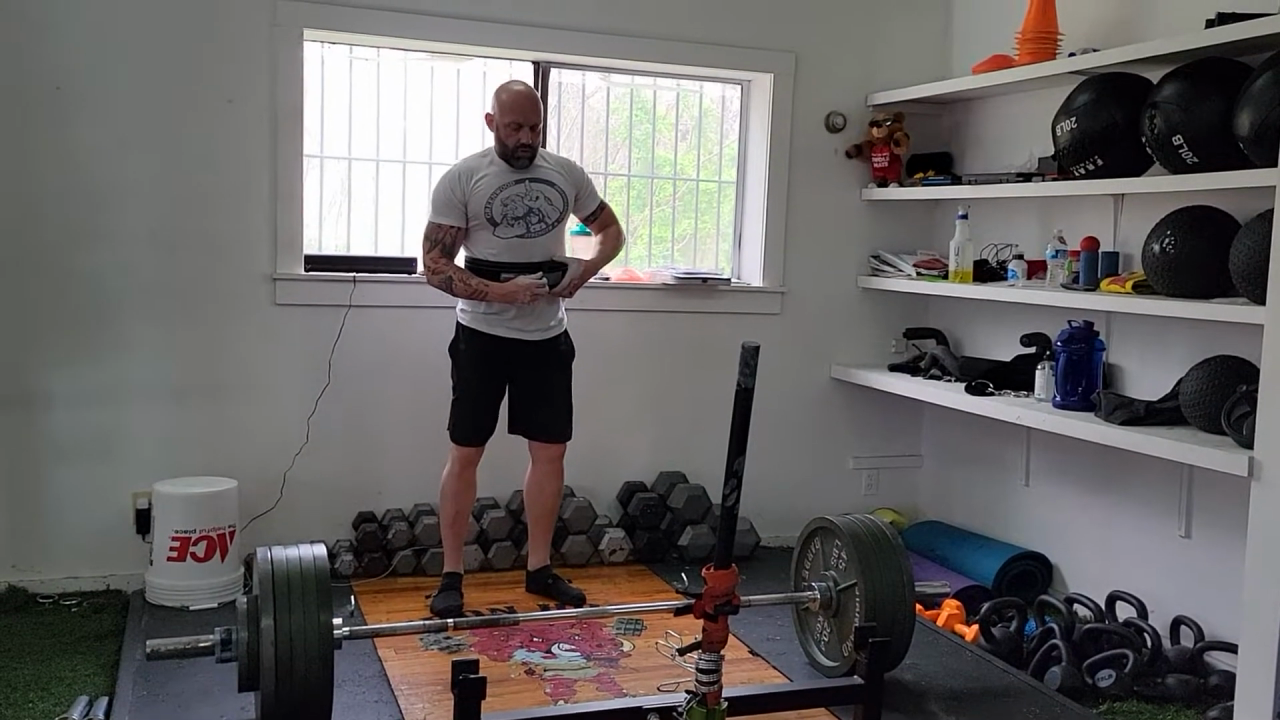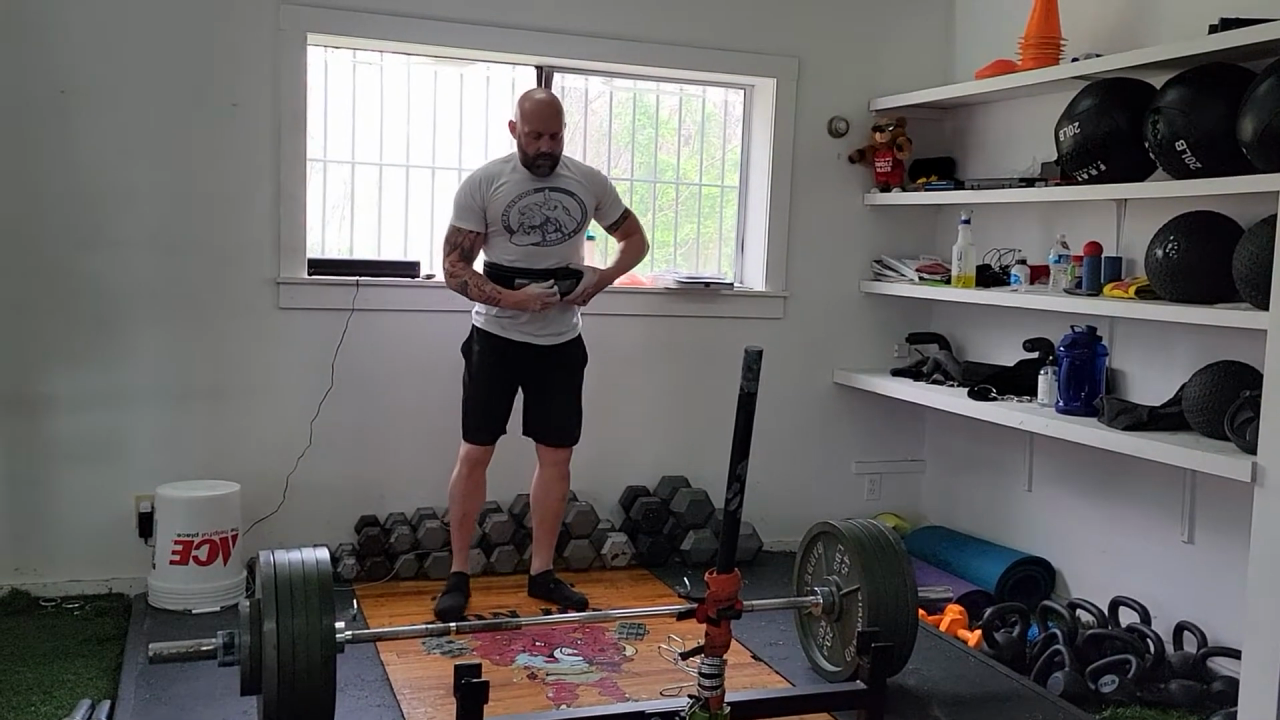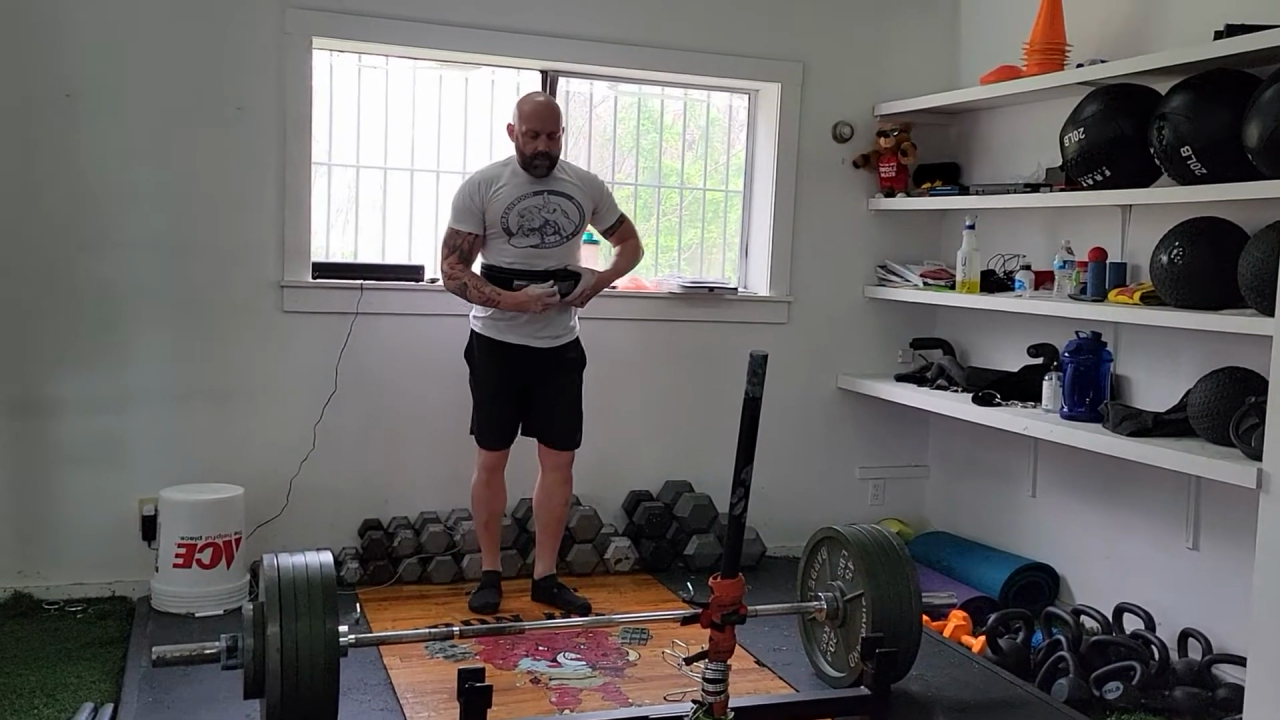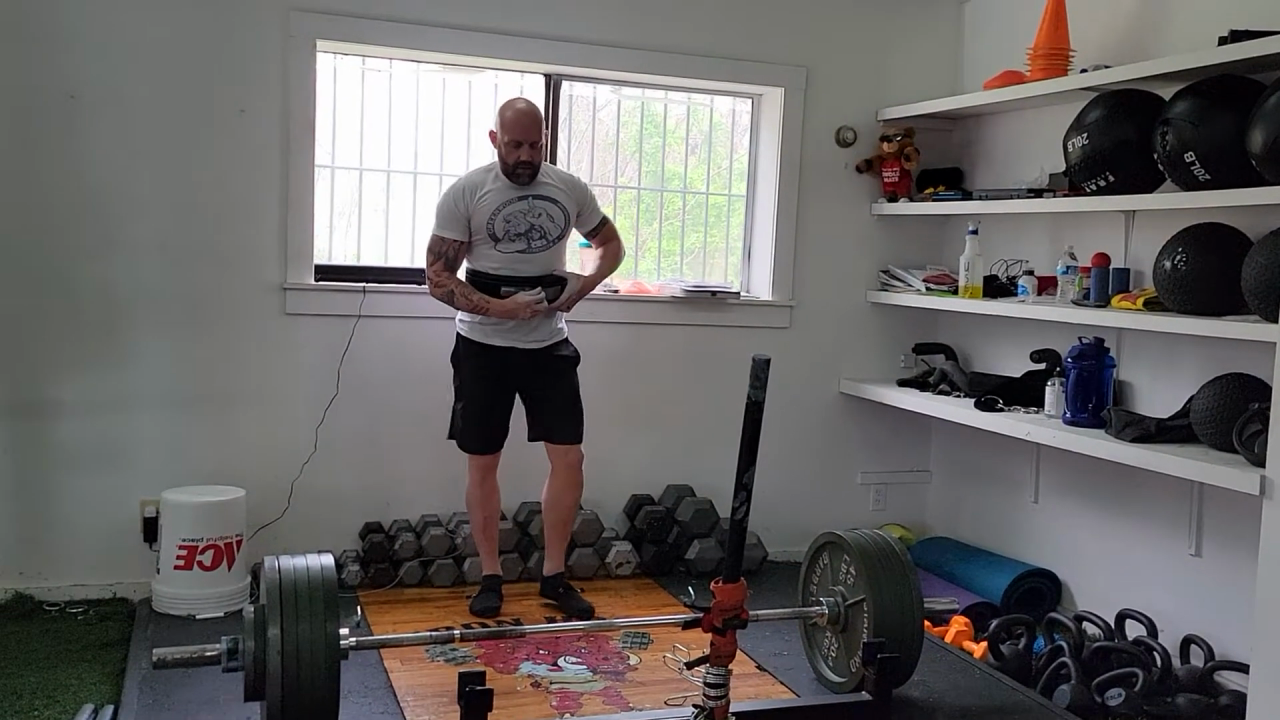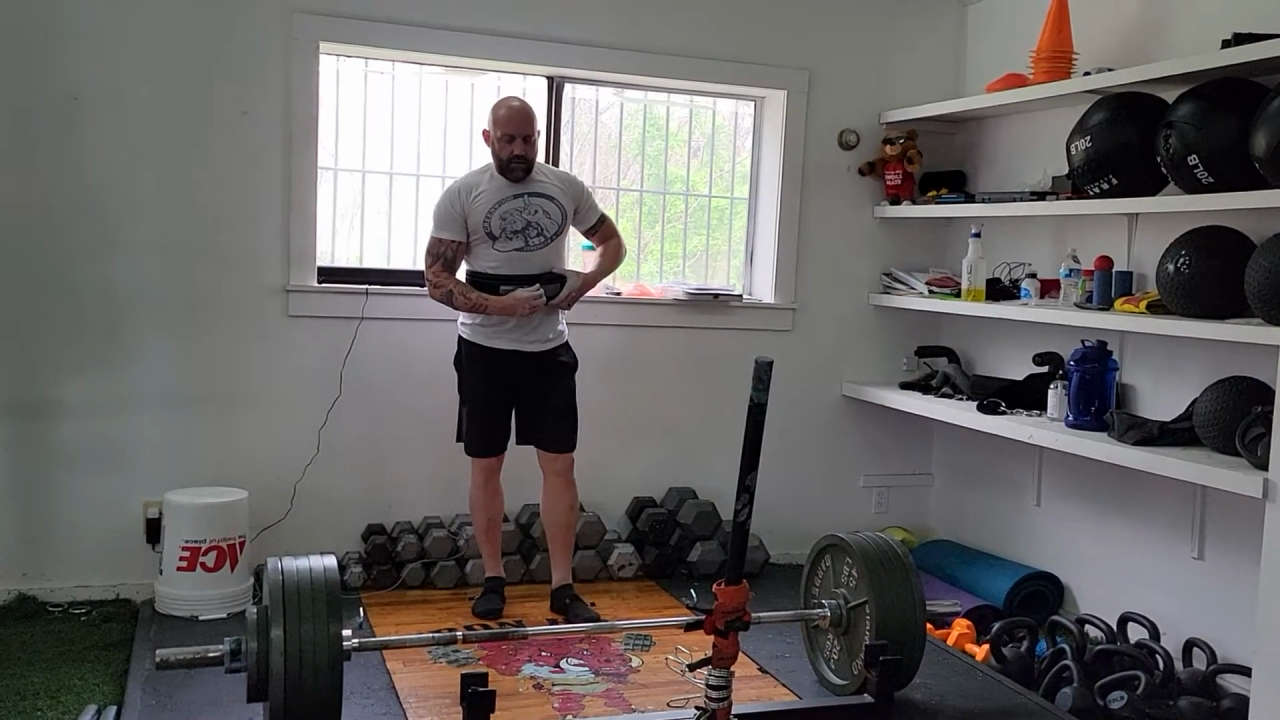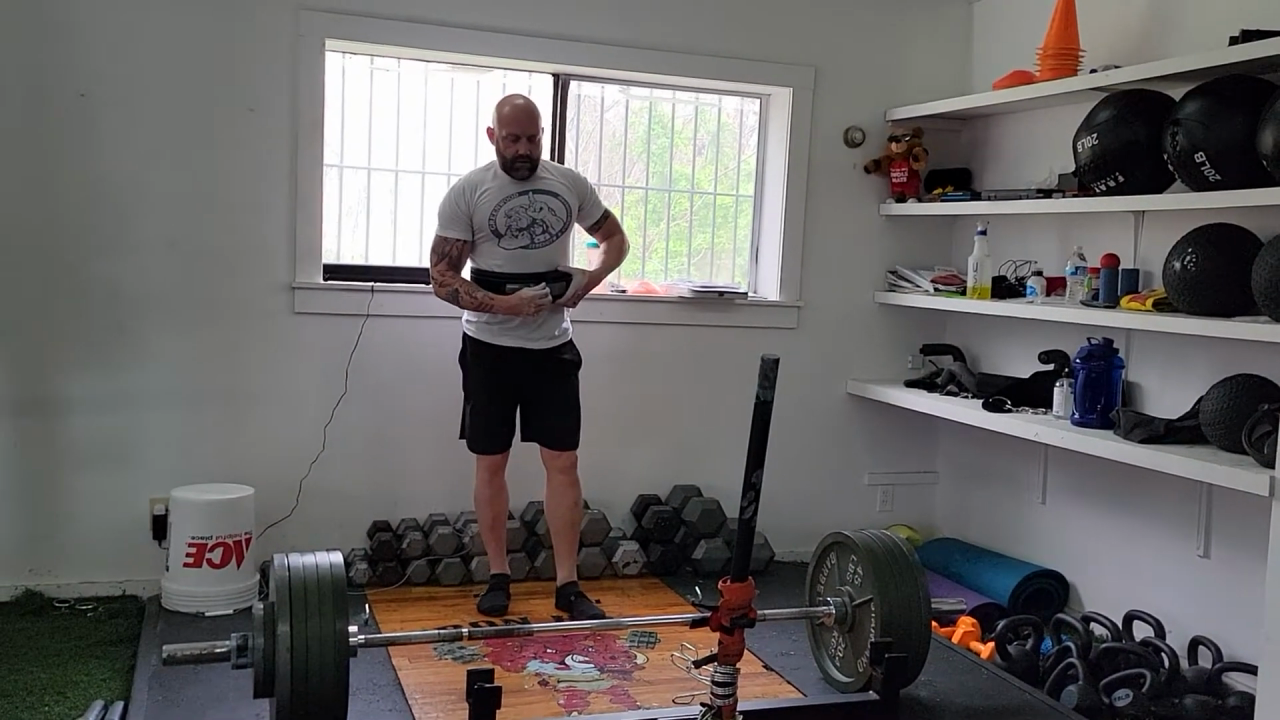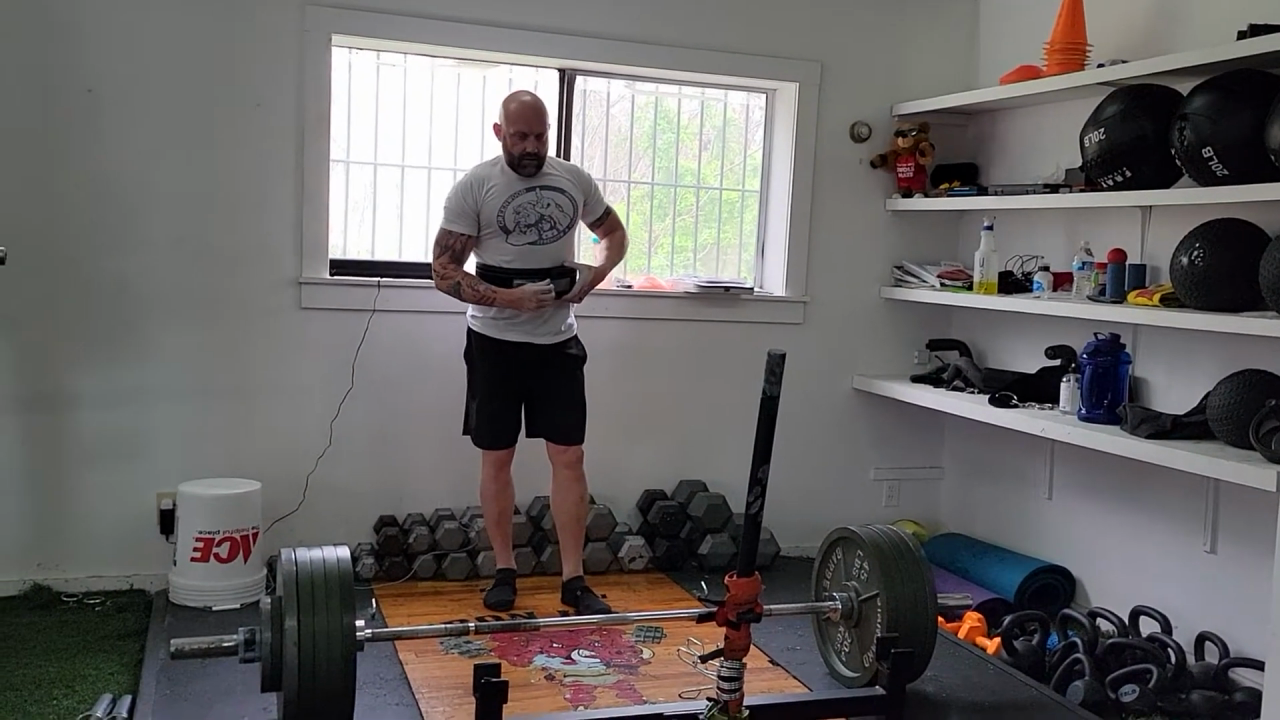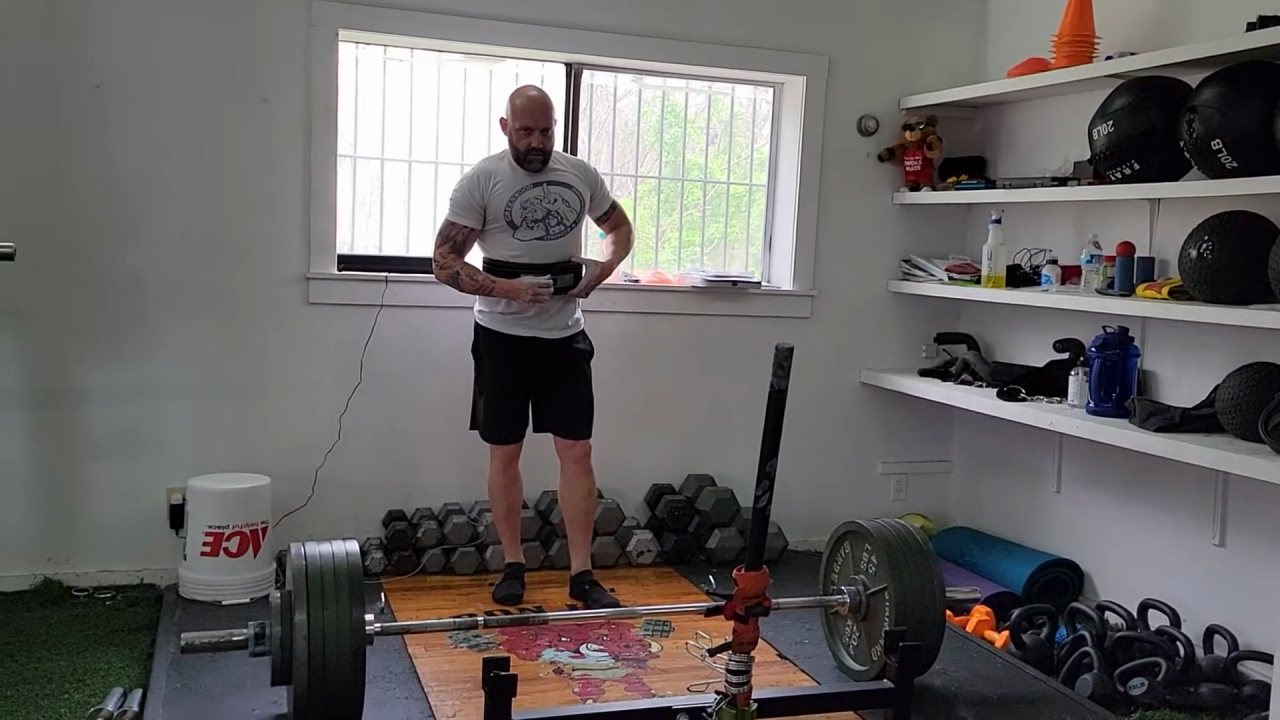
dt=0.3s
person 1, frame 1
left shoulder: (567, 173)
right shoulder: (462, 179)
left elbow: (612, 229)
right elbow: (436, 265)
left wrist: (587, 268)
right wrist: (500, 293)
left hip: (548, 337)
right hip: (484, 335)
left knee: (549, 452)
right knee: (465, 453)
left ankle: (540, 568)
right ankle: (451, 575)
person 1, frame 2
left shoulder: (590, 182)
right shoulder: (483, 183)
left elbow: (636, 239)
right elbow: (455, 268)
left wrist: (602, 278)
right wrist: (512, 299)
left hip: (560, 341)
right hip: (496, 337)
left knee: (556, 457)
right knee: (475, 453)
left ankle: (542, 572)
right ankle: (458, 575)
person 1, frame 3
left shoulder: (587, 186)
right shoulder: (482, 187)
left elbow: (631, 243)
right elbow: (453, 270)
left wrist: (600, 280)
right wrist: (511, 301)
left hip: (559, 344)
right hip: (497, 343)
left knee: (559, 461)
right knee: (491, 460)
left ankle: (545, 575)
right ankle: (490, 573)
person 1, frame 4
left shoulder: (570, 189)
right shoulder: (465, 193)
left elbow: (612, 243)
right elbow: (438, 277)
left wrist: (586, 284)
right wrist: (499, 308)
left hip: (548, 344)
right hip: (484, 346)
left knee: (568, 457)
right knee: (483, 462)
left ankle: (554, 575)
right ankle: (490, 577)
person 1, frame 5
left shoulder: (566, 186)
right shoulder: (461, 194)
left elbow: (612, 241)
right elbow: (437, 279)
left wrist: (585, 280)
right wrist: (499, 305)
left hip: (548, 348)
right hip: (485, 349)
left knee: (559, 466)
right knee: (486, 466)
left ankle: (563, 587)
right ankle: (493, 580)
person 1, frame 6
left shoulder: (570, 183)
right shoulder: (466, 192)
left elbow: (616, 237)
right elbow: (442, 278)
left wrist: (591, 278)
right wrist: (504, 304)
left hip: (553, 346)
right hip: (490, 346)
left knee: (563, 463)
right knee: (491, 463)
left ankle: (568, 584)
right ankle: (498, 576)
person 1, frame 7
left shoulder: (575, 180)
right shoulder: (474, 187)
left elbow: (615, 233)
right elbow: (444, 272)
left wrist: (596, 274)
right wrist: (509, 299)
left hip: (557, 340)
right hip: (496, 341)
left knee: (569, 457)
right knee: (496, 458)
left ankle: (573, 579)
right ankle: (504, 572)
person 1, frame 8
left shoulder: (581, 174)
right shoulder: (481, 181)
left elbow: (621, 227)
right elbow: (445, 263)
left wrist: (603, 269)
right wrist: (509, 289)
left hip: (565, 335)
right hip: (502, 335)
left knee: (577, 452)
right knee: (504, 453)
left ankle: (581, 573)
right ankle: (513, 566)
